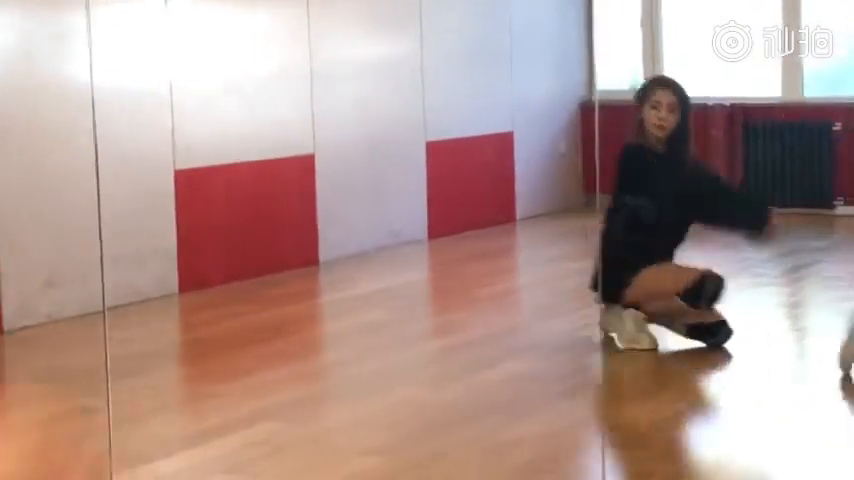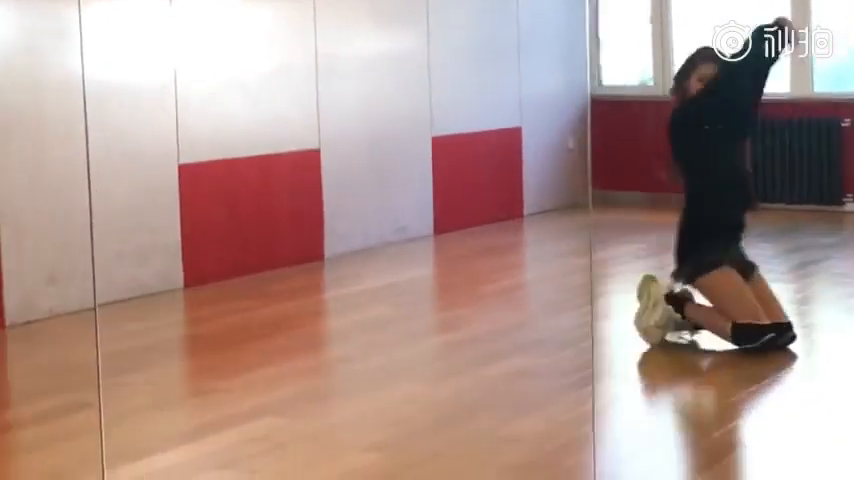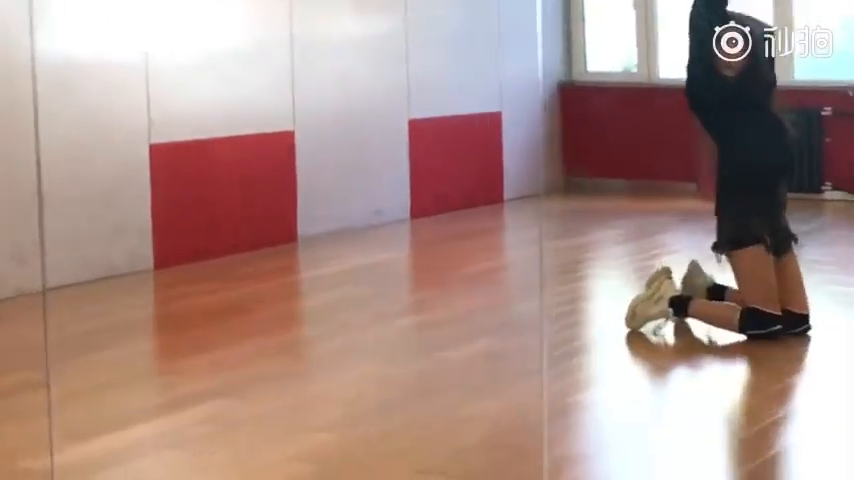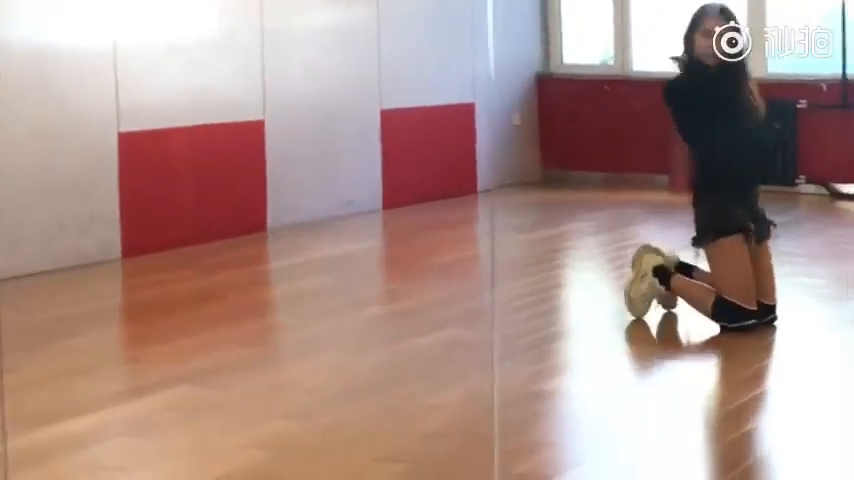
dt=0.3s
person 1, frame 1
left shoulder: (675, 160)
right shoulder: (634, 158)
left elbow: (711, 194)
left hip: (650, 262)
right hip: (622, 268)
left knee: (716, 330)
right knee: (707, 286)
left ankle: (633, 307)
right ankle: (631, 311)
person 1, frame 2
left shoulder: (722, 123)
right shoulder: (686, 121)
right wrist: (775, 32)
left hip: (729, 245)
right hip: (704, 246)
left knee: (782, 333)
right knee: (759, 335)
left ankle: (684, 309)
right ankle: (672, 303)
person 1, frame 3
left shoulder: (754, 87)
right shoulder: (706, 90)
left hip: (771, 211)
right hip: (742, 211)
left knee: (797, 321)
right knee: (766, 324)
left ankle: (706, 291)
right ankle: (676, 302)
person 1, frame 4
left shoulder: (732, 87)
right shoulder: (685, 87)
left elbow: (764, 135)
left wrist: (756, 108)
left hip: (744, 204)
right hip: (719, 203)
left knee: (764, 310)
right knee: (740, 315)
left ankle: (673, 268)
right ankle: (660, 273)
